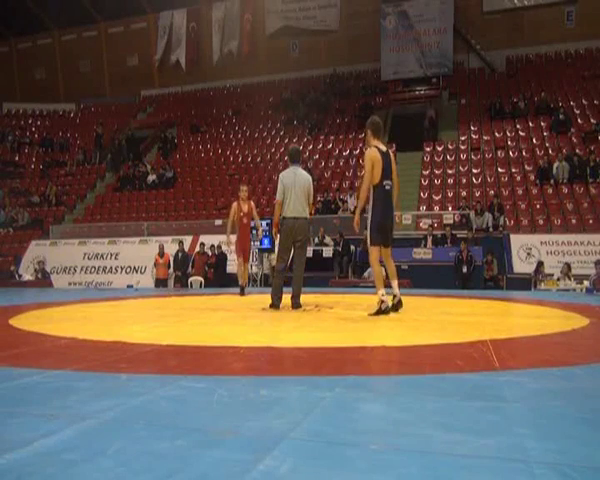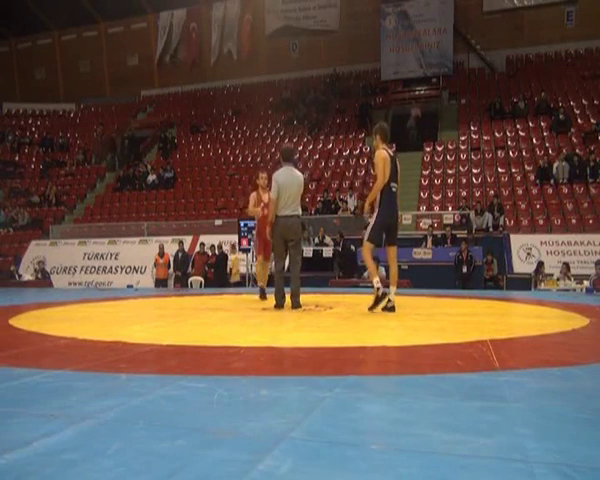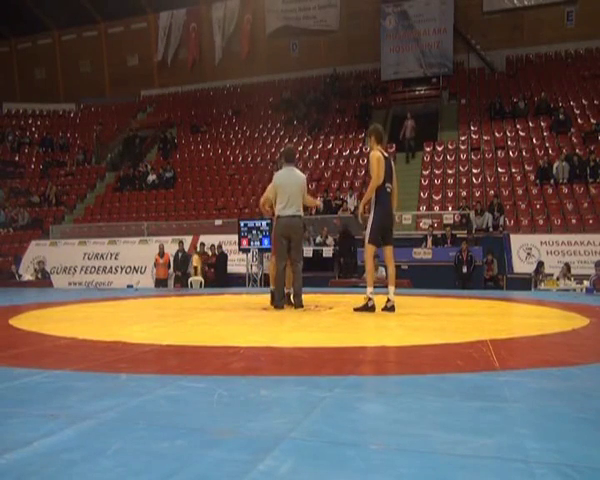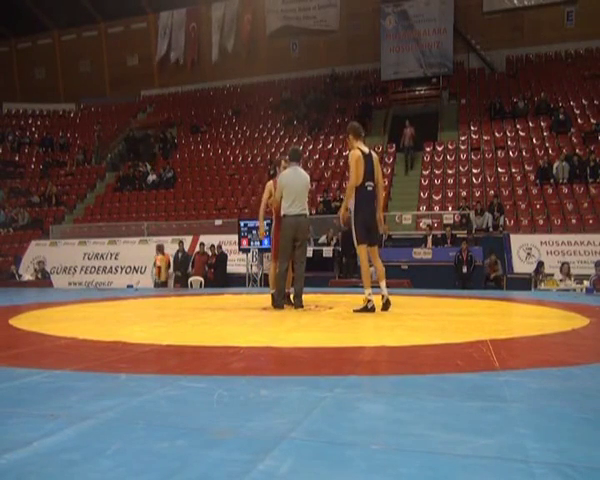
dt=1s
person 1, frame 1
left shoulder: (370, 153)
right shoulder: (389, 154)
left elbow: (366, 185)
right elbow: (395, 185)
left wrist: (357, 212)
left hip: (376, 210)
right hip: (389, 211)
left knee: (374, 258)
right knee: (387, 256)
left ankle: (383, 301)
right ankle: (396, 296)
person 1, frame 2
left shoulder: (380, 153)
right shoulder: (394, 158)
left elbow: (380, 182)
left wrist: (367, 202)
left hip: (382, 209)
right hip: (394, 210)
left knee: (366, 251)
right knee: (392, 258)
left ankle: (379, 289)
right ankle: (391, 300)
person 1, frame 3
left shoulder: (374, 154)
right shoulder: (389, 158)
left elbow: (375, 181)
left wrist: (363, 203)
left hip: (378, 208)
right hip: (388, 209)
left knee: (369, 254)
right knee: (389, 257)
left ankle: (370, 300)
right ankle: (390, 300)
person 1, frame 4
left shoulder: (354, 153)
right shoulder: (373, 155)
left elbow: (353, 182)
right elbow: (380, 185)
left wrist: (344, 206)
right wrist: (380, 211)
left hip: (359, 207)
right hip: (372, 209)
left knee: (363, 256)
right knee: (375, 254)
left ankle: (369, 301)
right ankle: (385, 294)
person 2, frame 1
left shoulder: (283, 175)
right shoulder: (307, 177)
left elbow: (279, 202)
right elbow: (310, 203)
left wrist: (275, 223)
left hip: (287, 222)
right hip: (303, 222)
left knee: (281, 262)
right knee: (299, 264)
left ankle: (276, 300)
right ankle: (296, 300)
person 2, frame 2
left shoulder: (277, 175)
right shoulder: (300, 176)
left elbow: (273, 201)
left wrist: (269, 223)
left hip: (280, 220)
right hip: (295, 220)
left knee: (279, 262)
right knee: (295, 262)
left ankle: (279, 300)
right ankle: (295, 300)
person 2, frame 3
left shoulder: (278, 176)
right shoulder: (302, 177)
left elbow: (272, 199)
right wrist: (316, 202)
left hip: (281, 220)
right hip: (296, 220)
left knee: (281, 261)
right knee: (297, 262)
left ankle: (279, 300)
right ankle: (297, 299)
person 2, frame 4
left shoulder: (283, 176)
right shoulder: (306, 177)
left elbow: (277, 200)
left wrist: (274, 206)
left hip: (287, 220)
right hip: (302, 219)
left knee: (283, 261)
right knee: (300, 262)
left ankle: (279, 299)
right ankle: (298, 299)
person 3, frame 1
left shoulder: (251, 204)
right shoulder: (235, 205)
left elbow: (256, 218)
right elbow: (230, 221)
left wrist: (260, 228)
right wrist: (228, 236)
left hip: (248, 237)
right hip: (239, 237)
left knee: (246, 263)
right knee: (240, 261)
left ankle: (244, 286)
right ankle: (241, 285)
person 3, frame 2
left shoulder: (271, 195)
right shoulder: (254, 195)
right elbow: (249, 211)
right wrist: (256, 210)
left hip: (268, 232)
right hip: (259, 231)
left knee: (267, 262)
right knee: (260, 259)
left ankle: (263, 289)
right ankle: (260, 286)
person 3, frame 3
left shoulder: (294, 187)
right shoulder: (273, 186)
left elbow: (305, 199)
right elbow: (262, 202)
left wrist: (315, 202)
right wrist: (265, 207)
left hip: (292, 224)
right hip: (279, 224)
left knee: (290, 260)
right knee: (275, 258)
left ankle: (287, 294)
right ankle: (273, 291)
person 3, frame 4
right shoulder: (271, 184)
right elbow: (263, 205)
right wrist: (261, 224)
right hip: (278, 224)
right knee: (275, 261)
left ankle: (287, 295)
right ankle: (273, 295)
